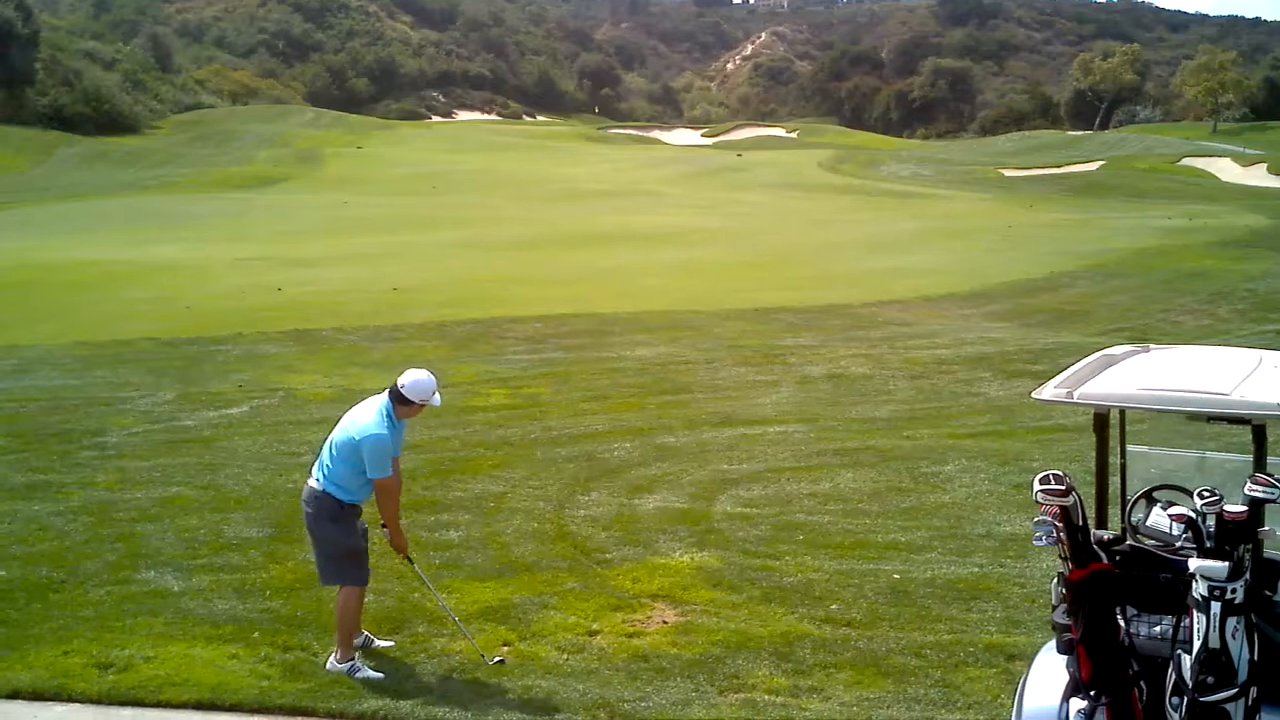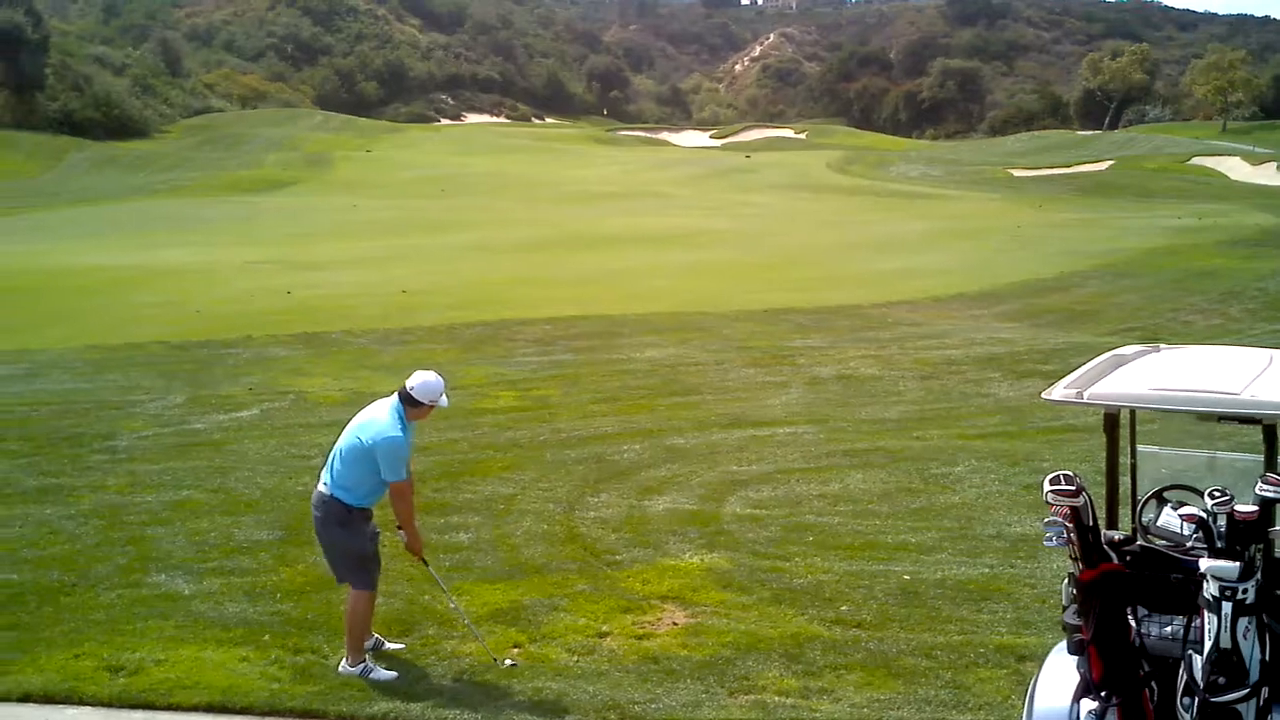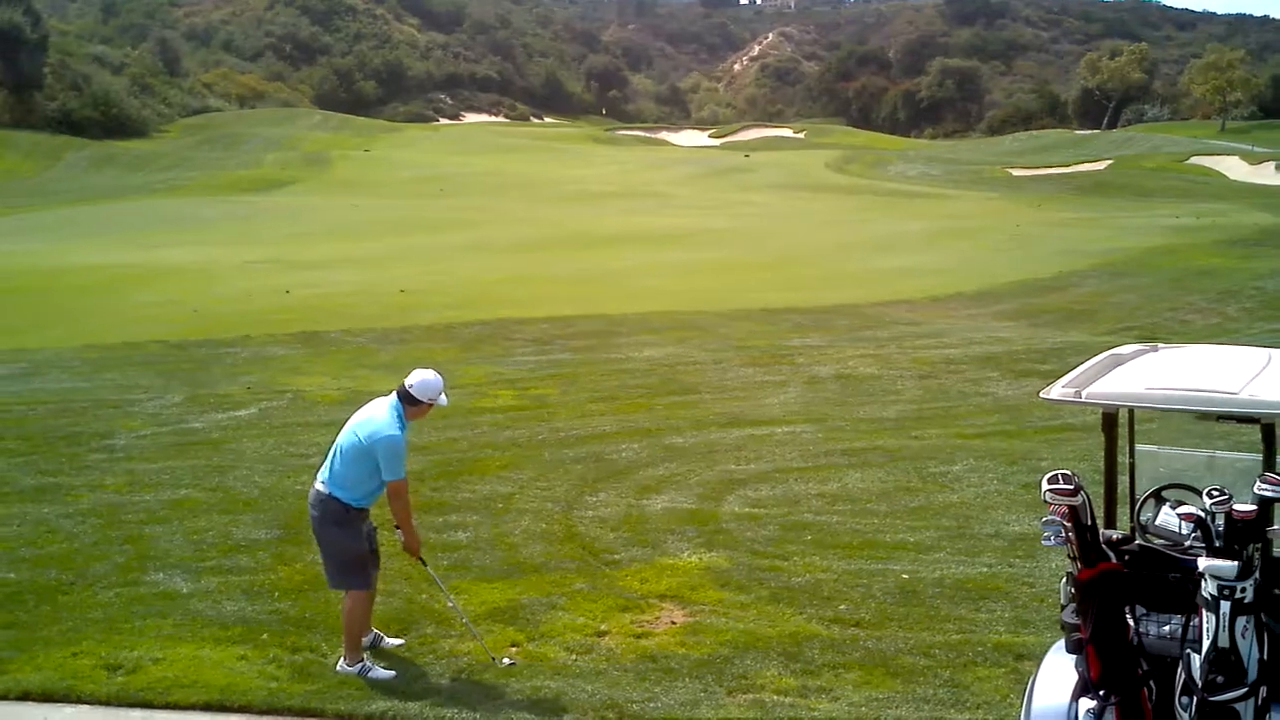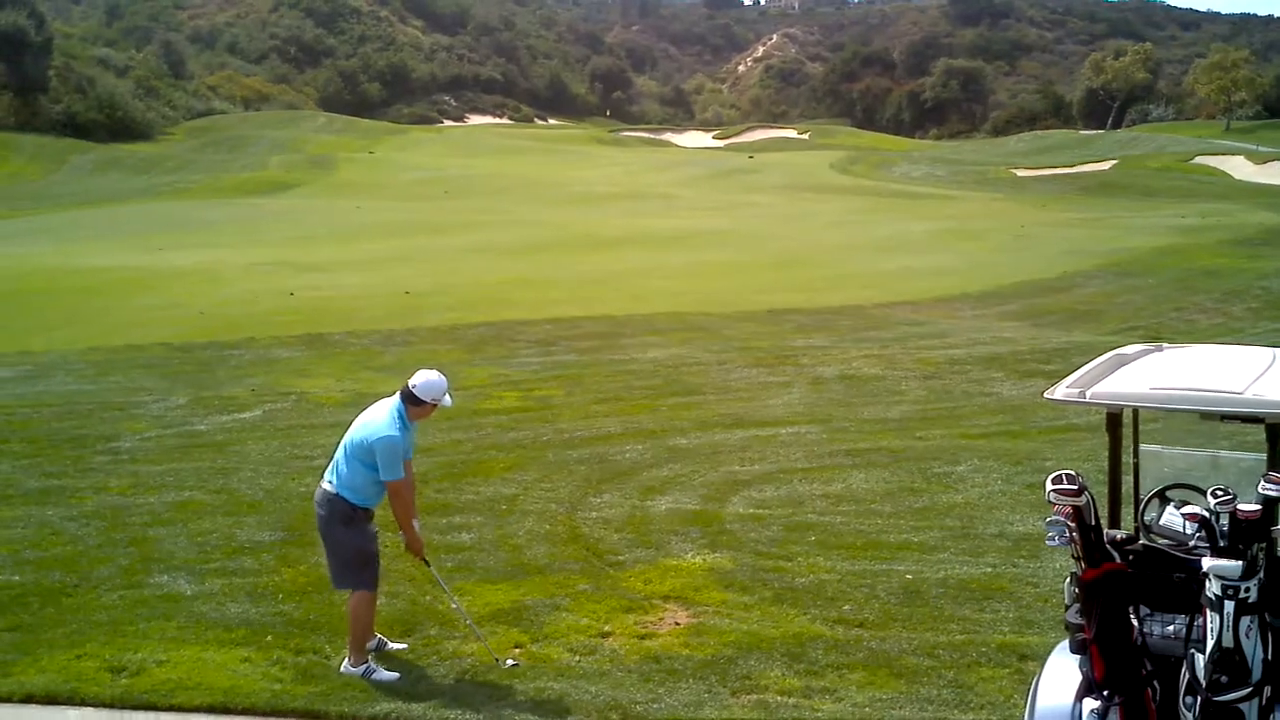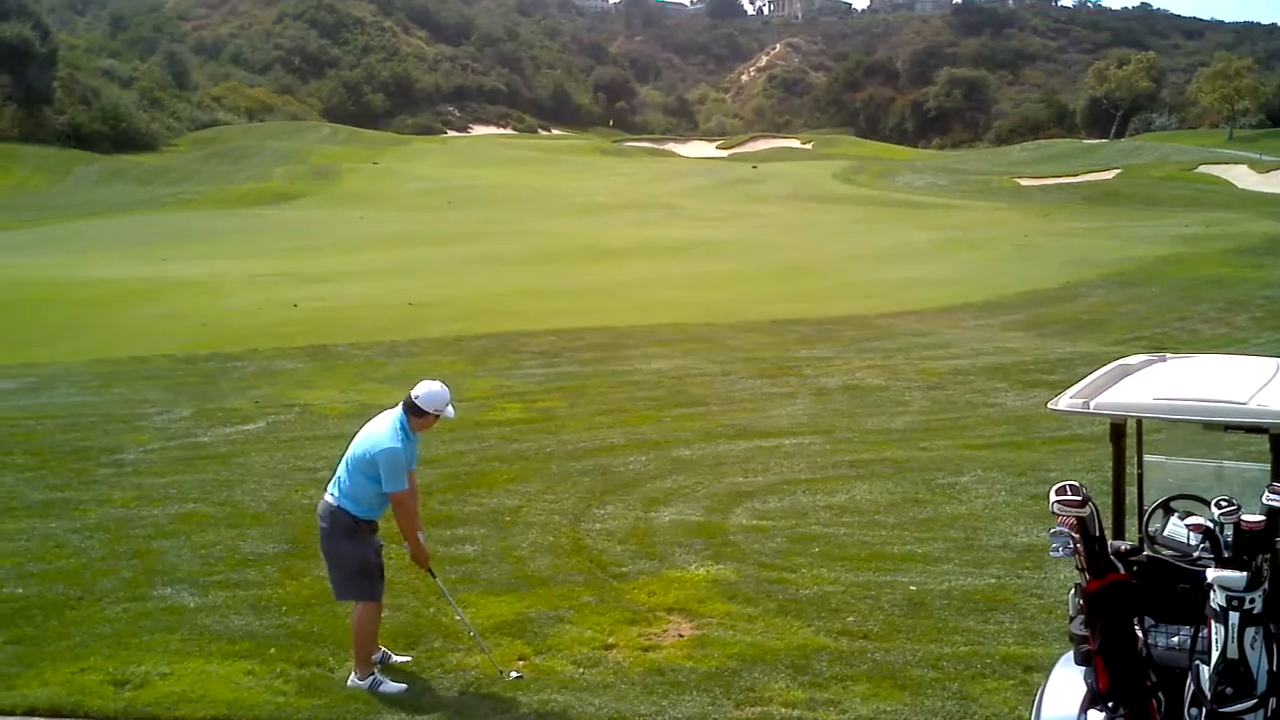
dt=0.2s
person 1, frame 1
left shoulder: (389, 410)
right shoulder: (376, 433)
left elbow: (394, 472)
right elbow: (384, 490)
left wrist: (396, 522)
right wrist: (396, 534)
left hip: (341, 499)
right hip: (328, 504)
left knee: (358, 572)
right knee: (353, 579)
left ankle: (354, 634)
right ankle: (343, 657)
person 1, frame 2
left shoulder: (394, 410)
right shoulder: (390, 436)
left elbow: (405, 475)
right elbow: (399, 492)
left wrist: (411, 525)
right wrist: (412, 536)
left hip: (350, 502)
right hip: (337, 508)
left knee: (366, 574)
right knee: (363, 582)
left ankle: (364, 636)
right ankle: (354, 660)
person 1, frame 3
left shoulder: (388, 407)
right shoulder: (390, 434)
left elbow: (399, 481)
right elbow: (396, 493)
left wrist: (407, 525)
right wrist: (410, 535)
left hip: (347, 501)
right hip: (335, 508)
left knee: (369, 569)
right knee: (357, 583)
left ankle: (363, 632)
right ankle: (351, 659)
person 1, frame 4
left shoulder: (396, 411)
right shoulder: (389, 434)
left elbow: (407, 474)
right elbow: (396, 493)
left wrist: (414, 522)
right wrist: (411, 536)
left hip: (352, 503)
right hip: (340, 507)
left knee: (370, 576)
right knee: (363, 584)
left ankle: (367, 638)
right ankle: (356, 660)
person 1, frame 5
left shoulder: (401, 424)
right shoulder: (391, 446)
left elbow: (410, 485)
right elbow: (400, 504)
left wrist: (419, 534)
right wrist: (416, 547)
left hip: (355, 515)
right hip: (343, 520)
left knee: (373, 587)
right knee: (368, 595)
left ankle: (371, 651)
right ankle: (362, 673)
